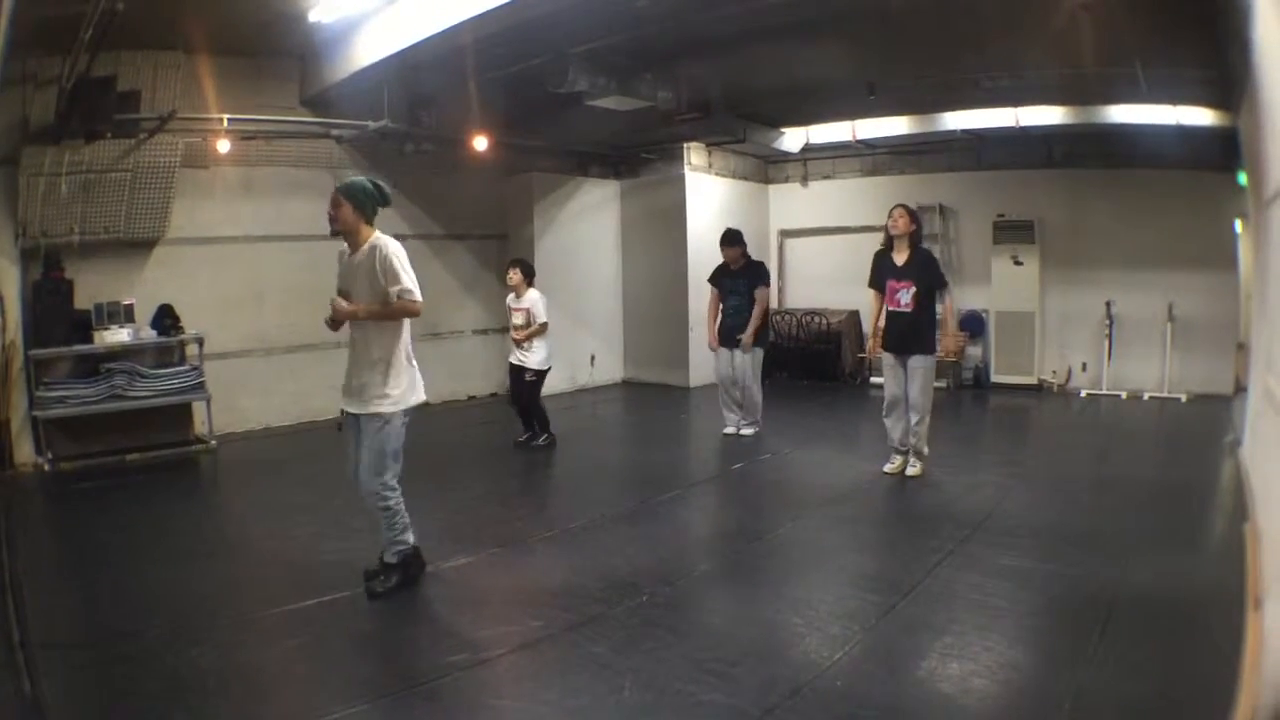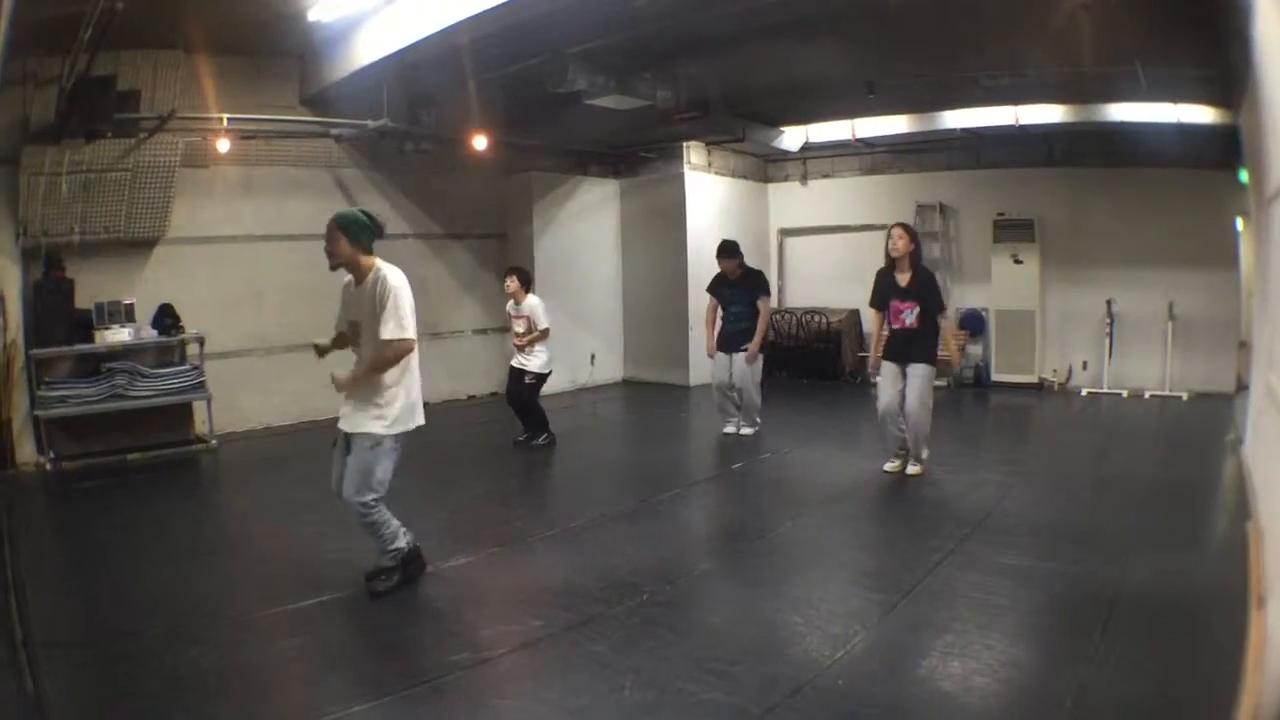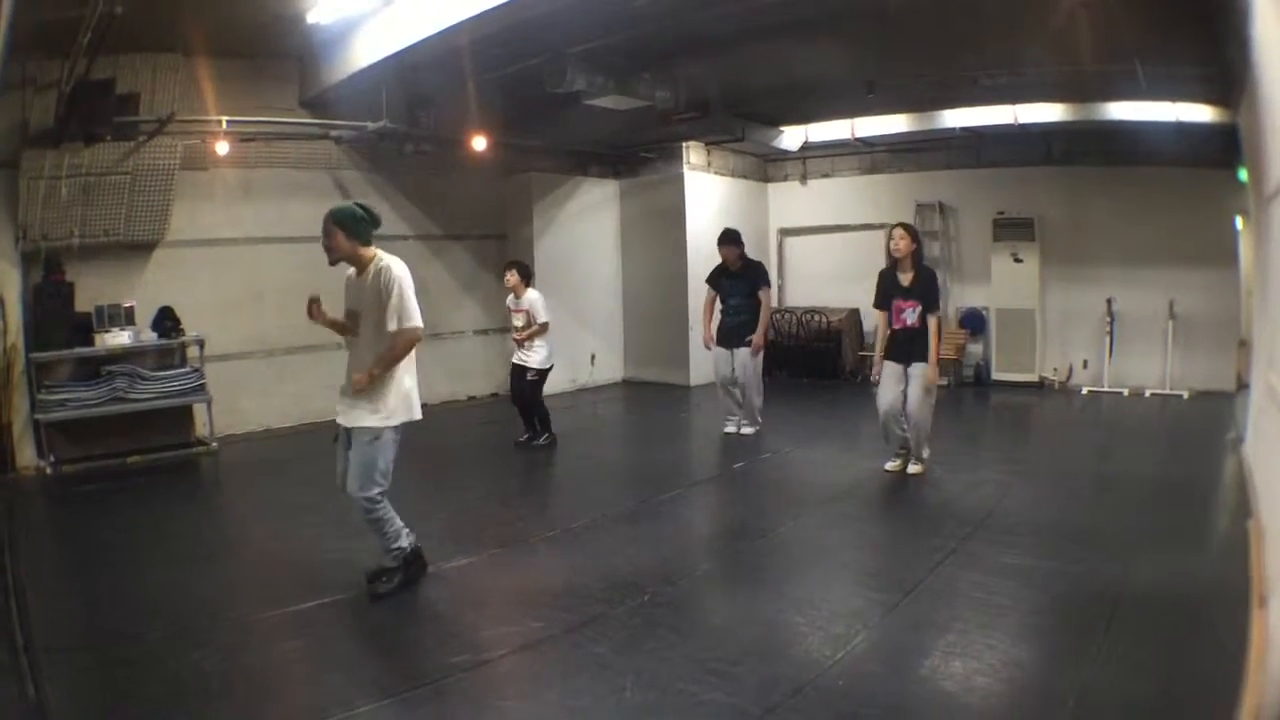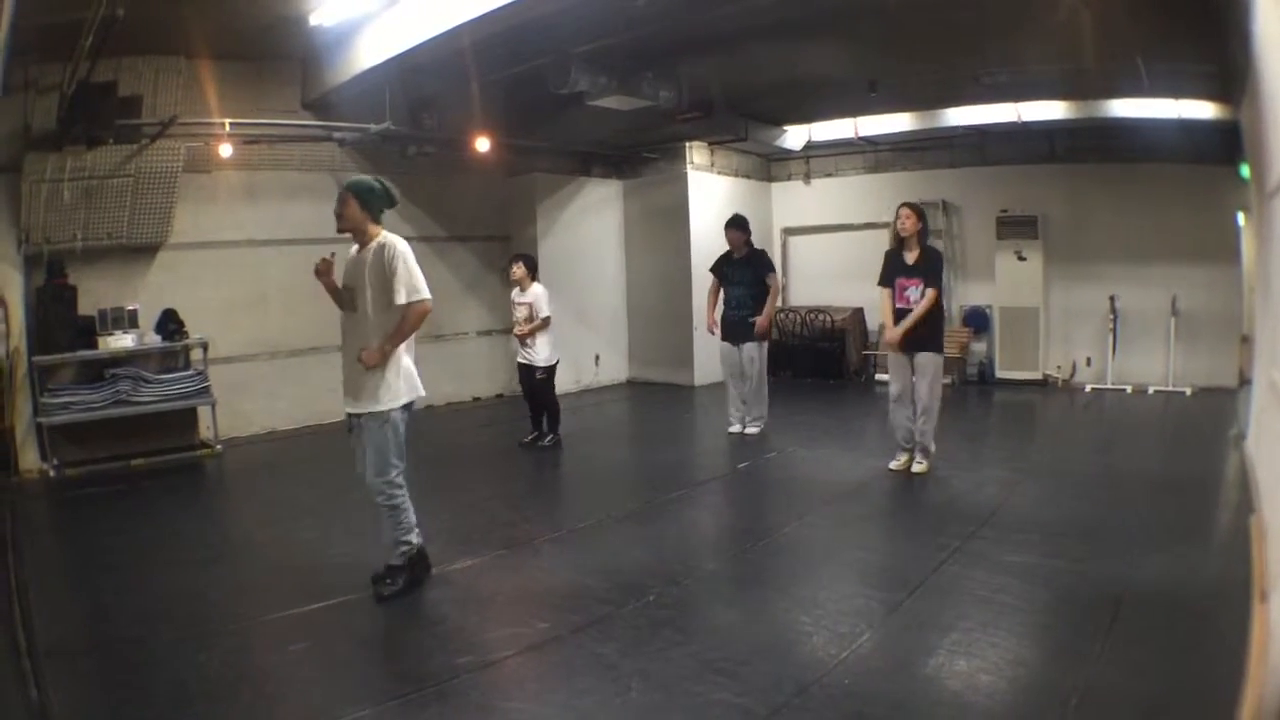
dt=0.2s
person 1, frame 1
left shoulder: (385, 250)
right shoulder: (345, 256)
left elbow: (412, 304)
left wrist: (356, 312)
right wrist: (337, 314)
left hip: (390, 386)
right hip: (360, 386)
left knee: (377, 481)
right knee: (365, 477)
left ankle: (404, 557)
right ankle: (398, 552)
person 1, frame 2
left shoulder: (389, 280)
right shoulder: (349, 286)
left elbow: (402, 344)
left wrist: (354, 377)
right wrist: (330, 345)
left hip: (387, 409)
right hip: (360, 405)
left knee: (360, 494)
right knee: (345, 488)
left ankle: (403, 557)
right ankle: (398, 552)
person 1, frame 3
left shoulder: (391, 271)
right shoulder: (352, 277)
left elbow: (412, 331)
left wrist: (372, 373)
right wrist: (325, 320)
left hip: (384, 404)
right hip: (356, 401)
left knee: (365, 490)
right knee: (352, 484)
left ankle: (405, 556)
right ankle: (400, 553)
person 1, frame 4
left shoulder: (392, 248)
right shoulder: (354, 255)
left elbow: (421, 305)
left wrist: (383, 350)
right wrist: (328, 284)
left hip: (387, 387)
right hip: (360, 387)
left knee: (385, 478)
right knee: (373, 477)
left ankle: (409, 560)
right ankle: (405, 554)
person 2, frame 1
left shoulder: (924, 258)
right shoulder: (881, 258)
left elbow: (944, 295)
left wrist: (950, 332)
left hip: (921, 342)
right hip: (892, 341)
left knee: (917, 401)
right knee: (892, 399)
left ankle: (916, 455)
right ankle: (898, 452)
person 2, frame 2
left shoulder: (925, 277)
right shoulder: (883, 276)
left elbow: (940, 316)
left wrist: (951, 349)
right wrist: (874, 352)
left hip: (922, 355)
right hip: (893, 354)
left knee: (915, 409)
right knee: (886, 407)
left ankle: (917, 456)
right ankle: (900, 452)
person 2, frame 3
left shoulder: (927, 276)
right shoulder: (885, 276)
left elbow: (933, 322)
right elbow: (882, 318)
left wrist: (933, 363)
right wrist: (877, 359)
left hip: (920, 355)
right hip: (894, 354)
left knee: (917, 409)
right knee: (886, 408)
left ankle: (917, 456)
right ankle: (900, 452)
person 2, frame 4
left shoulder: (932, 256)
right shoulder: (891, 256)
left elbow: (930, 298)
right elbow: (887, 296)
left wrist: (902, 327)
right wrist: (889, 330)
left hip: (928, 338)
right hip: (900, 340)
left knee: (925, 398)
right knee: (898, 395)
left ankle: (923, 452)
right ankle: (905, 449)
person 3, frame 1
left shoulder: (757, 269)
right shoulder: (720, 272)
left elbow: (761, 301)
right elbow: (714, 301)
left wrist: (749, 332)
right wrist: (711, 332)
left hip: (750, 335)
right hip: (726, 334)
left knee: (747, 379)
right knee: (724, 378)
left ankle: (750, 421)
right ankle: (732, 420)
person 3, frame 2
left shoulder: (756, 278)
right shoulder: (719, 281)
left elbow: (764, 311)
right elbow: (712, 309)
left wrist: (756, 342)
right wrist: (710, 339)
left hip: (748, 341)
right hip: (726, 339)
left knee: (744, 383)
right knee: (719, 382)
left ankle: (750, 421)
right ankle: (731, 420)
person 3, frame 3
left shoulder: (756, 269)
right shoulder: (719, 272)
left elbow: (765, 302)
right elbow: (710, 301)
left wrist: (760, 333)
right wrist: (707, 330)
left hip: (748, 335)
right hip: (725, 333)
left knee: (747, 379)
right knee: (723, 378)
left ankle: (751, 421)
right ankle: (732, 420)
person 3, frame 4
left shoulder: (759, 258)
right shoulder: (723, 261)
left elbow: (775, 288)
right elbow: (713, 289)
left wrist: (766, 316)
right wrist: (710, 314)
left hip: (752, 328)
right hip: (729, 327)
left knee: (754, 376)
right knee: (732, 376)
left ankle: (755, 420)
right ankle: (736, 419)
person 4, frame 1
left shoulder: (535, 297)
right shoulder: (510, 299)
left elbow: (543, 326)
left wrist: (523, 335)
right wrist: (513, 334)
left hip: (535, 358)
right hip: (517, 357)
left knee: (530, 398)
right knee: (516, 396)
left ankle: (546, 434)
right ankle: (530, 430)
person 4, frame 2
left shoulder: (534, 303)
right shoulder: (510, 306)
left elbow: (545, 331)
left wrist: (525, 340)
right wrist: (515, 340)
left hip: (537, 361)
right hip: (520, 360)
left knee: (528, 399)
right knee: (512, 397)
left ankle: (546, 433)
right ankle: (530, 430)
person 4, frame 3
left shoulder: (534, 297)
right shoulder: (510, 300)
left elbow: (544, 325)
left wrist: (525, 335)
right wrist: (515, 335)
left hip: (538, 357)
right hip: (520, 357)
left knee: (532, 397)
right knee: (517, 396)
left ankle: (547, 433)
right ankle: (531, 430)
person 4, frame 4
left shoulder: (538, 291)
right shoulder: (515, 293)
left elbow: (546, 320)
left wrist: (526, 330)
right wrist: (516, 329)
left hip: (542, 355)
right hip: (524, 355)
left knee: (546, 395)
right knee: (530, 395)
left ankle: (553, 433)
right ankle: (537, 431)
